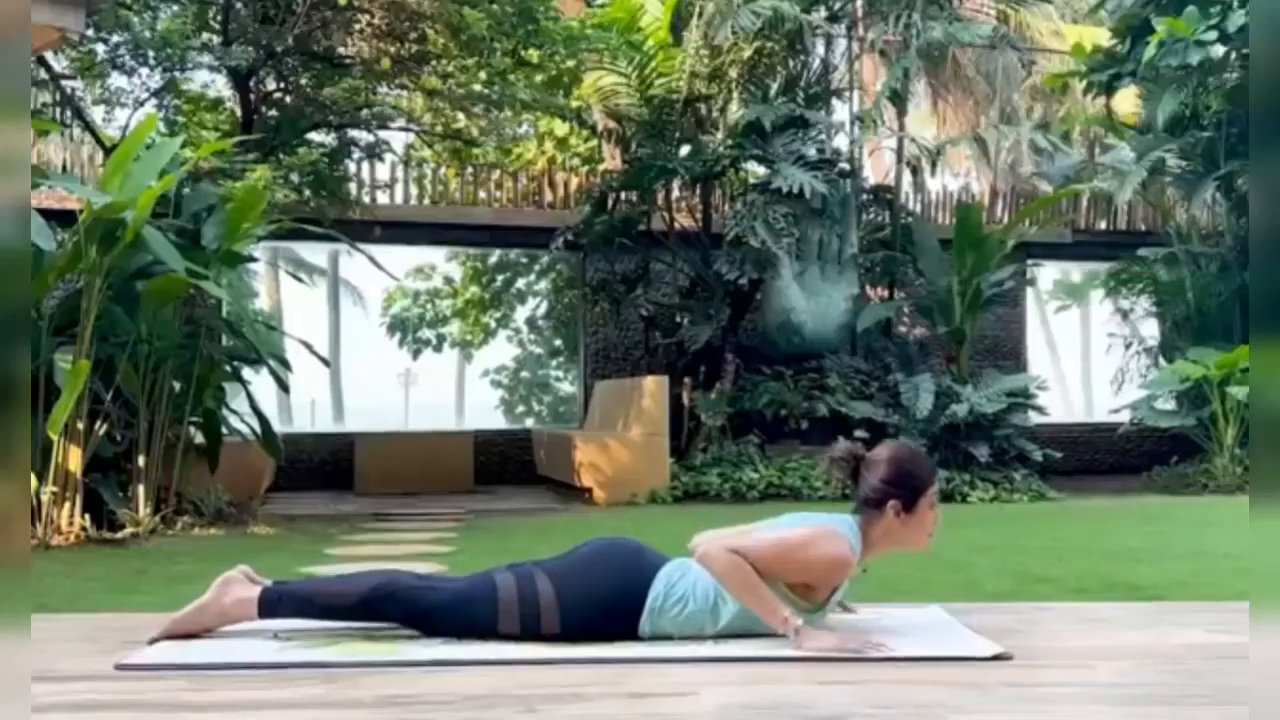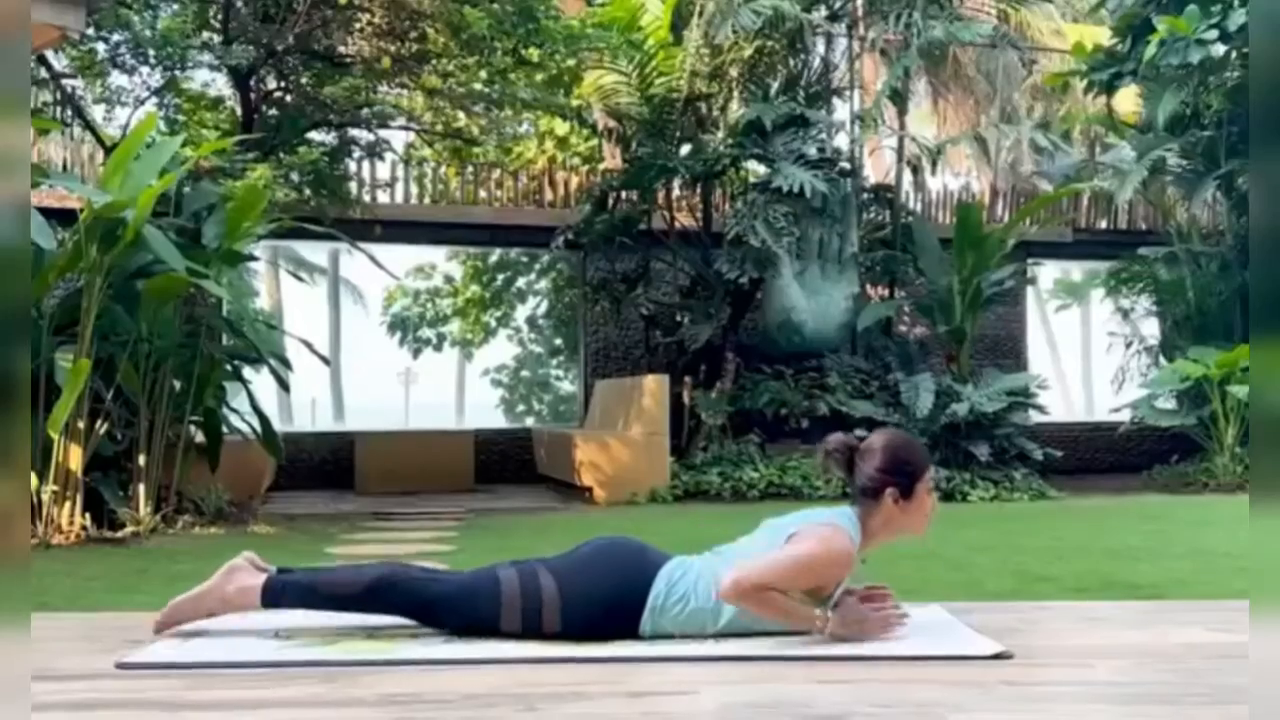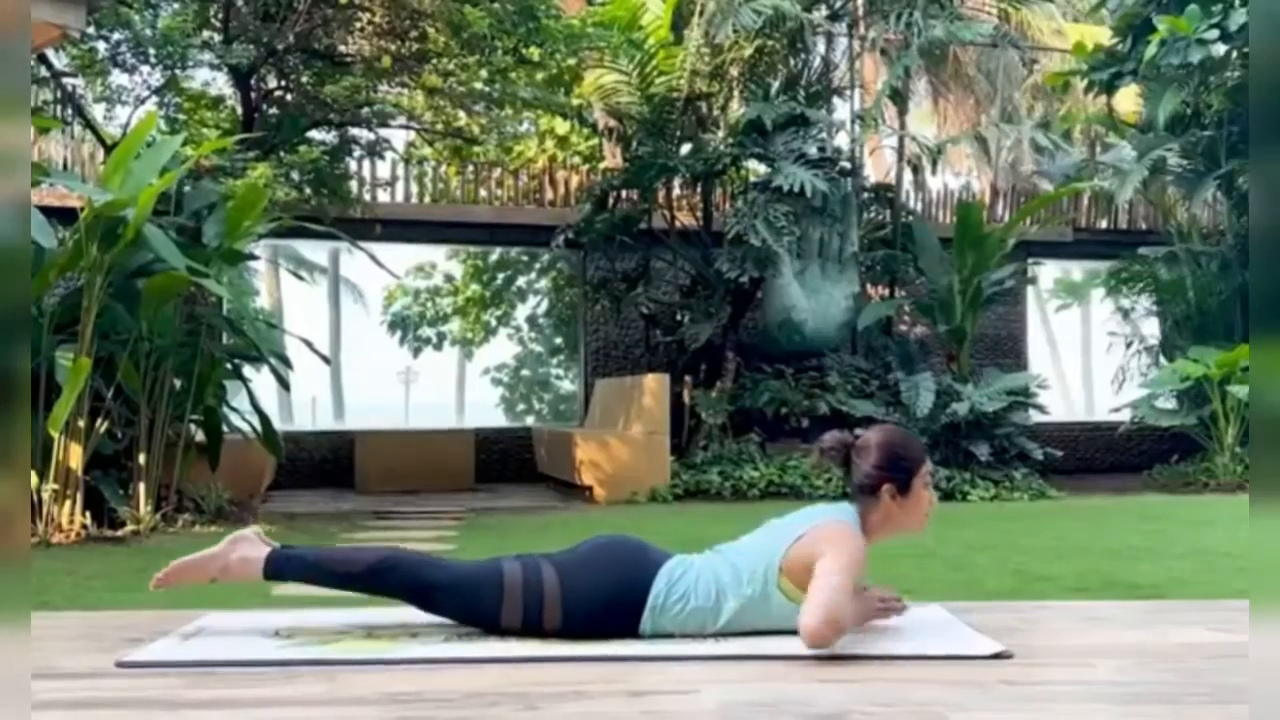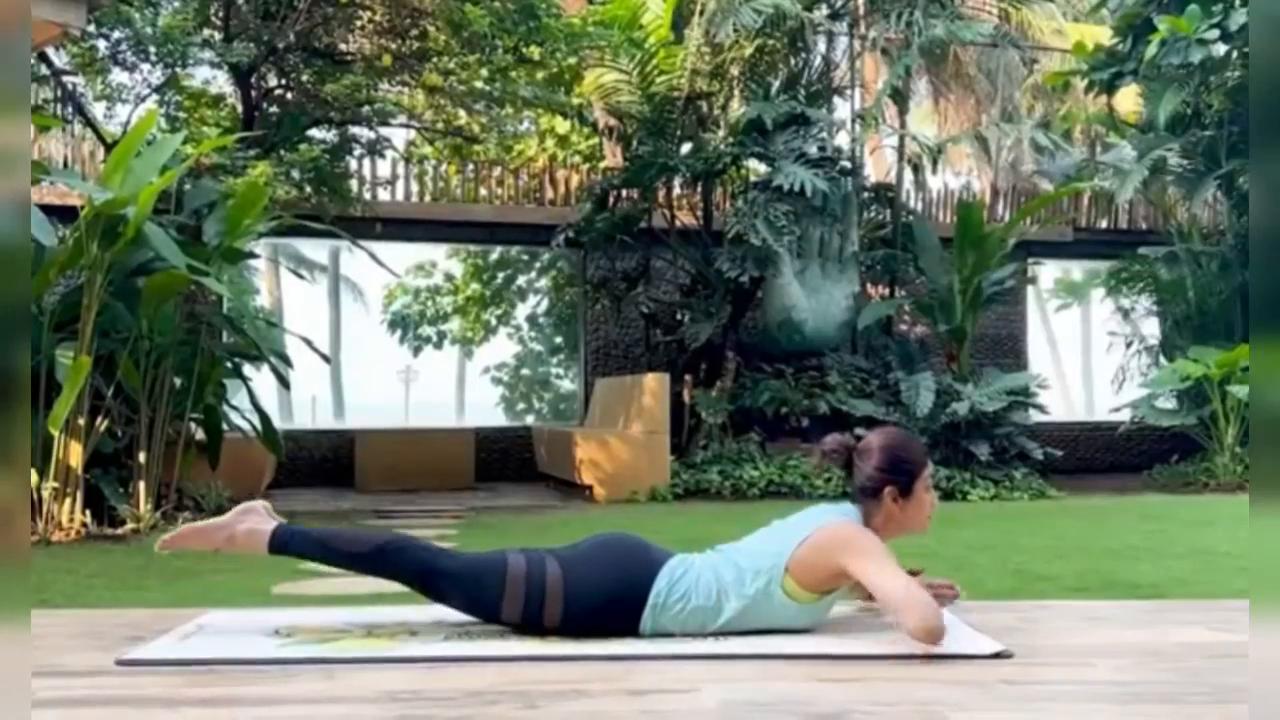
dt=0.3s
person 1, frame 1
left shoulder: (828, 530)
right shoulder: (834, 549)
right elbow: (709, 546)
left wrist: (800, 602)
right wrist: (798, 627)
left hip: (624, 573)
right hip: (615, 598)
left knee: (439, 595)
right knee: (427, 605)
left ankle: (258, 584)
right ankle: (247, 601)
person 1, frame 2
left shoulder: (828, 521)
right shoulder: (838, 544)
right elbow: (733, 586)
left wrist: (831, 599)
right wrist: (830, 626)
left hip: (625, 576)
right hip: (616, 599)
left knee: (442, 593)
right knee: (428, 600)
left ankle: (262, 574)
right ankle: (250, 589)
person 1, frame 3
left shoulder: (827, 517)
right shoulder: (847, 542)
right elbow: (814, 631)
left wrist: (847, 598)
right wrist: (851, 613)
left hip: (626, 571)
right hip: (619, 598)
left knee: (445, 579)
right knee: (433, 583)
left ankle: (266, 547)
right ankle: (256, 560)
person 1, frame 4
left shoulder: (830, 519)
right shoulder: (855, 540)
left elbow: (827, 588)
right elbow: (923, 631)
left wrist: (904, 592)
right wrist: (918, 605)
left hip: (632, 573)
right hip: (618, 599)
left knee: (440, 572)
right knee: (433, 570)
left ankle: (266, 526)
right ankle: (258, 534)
